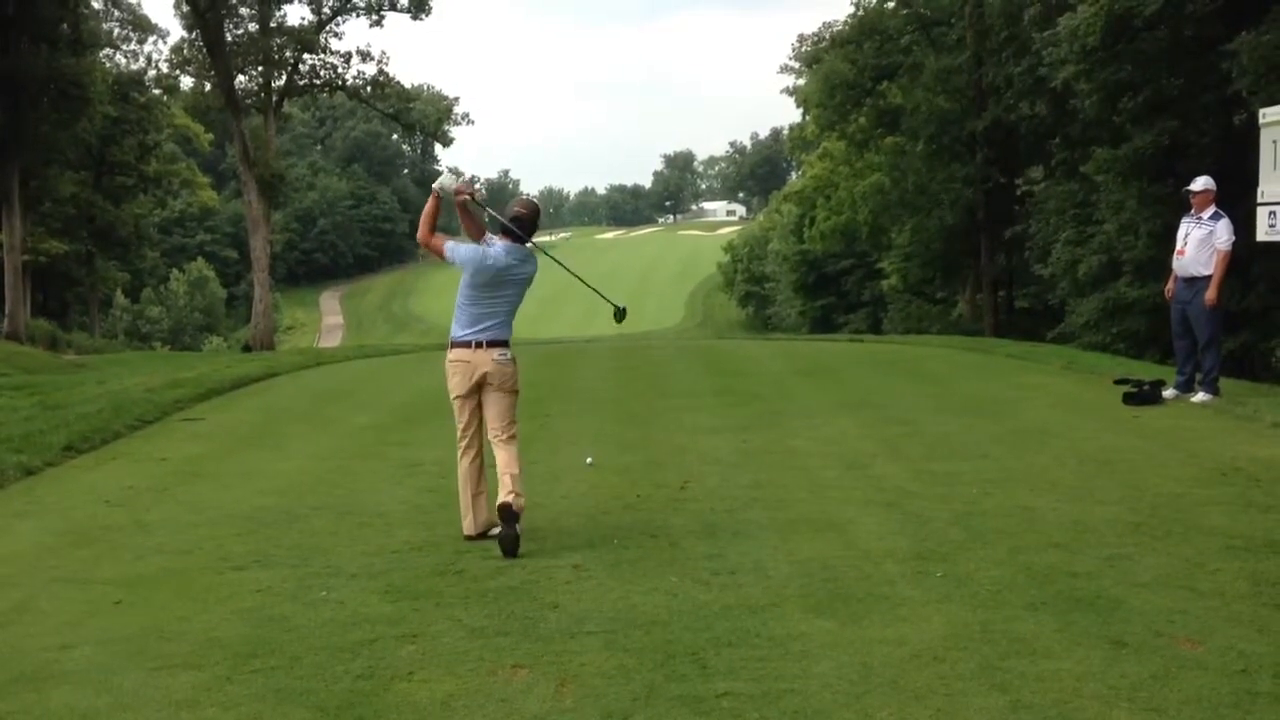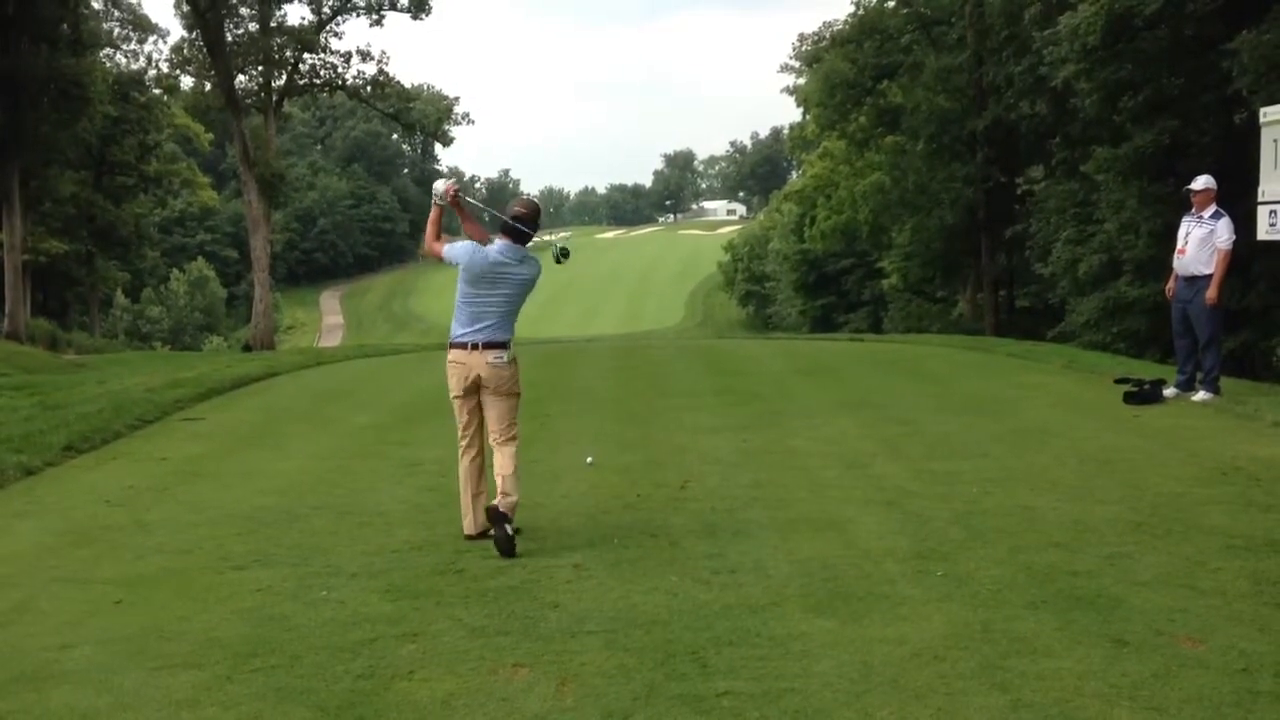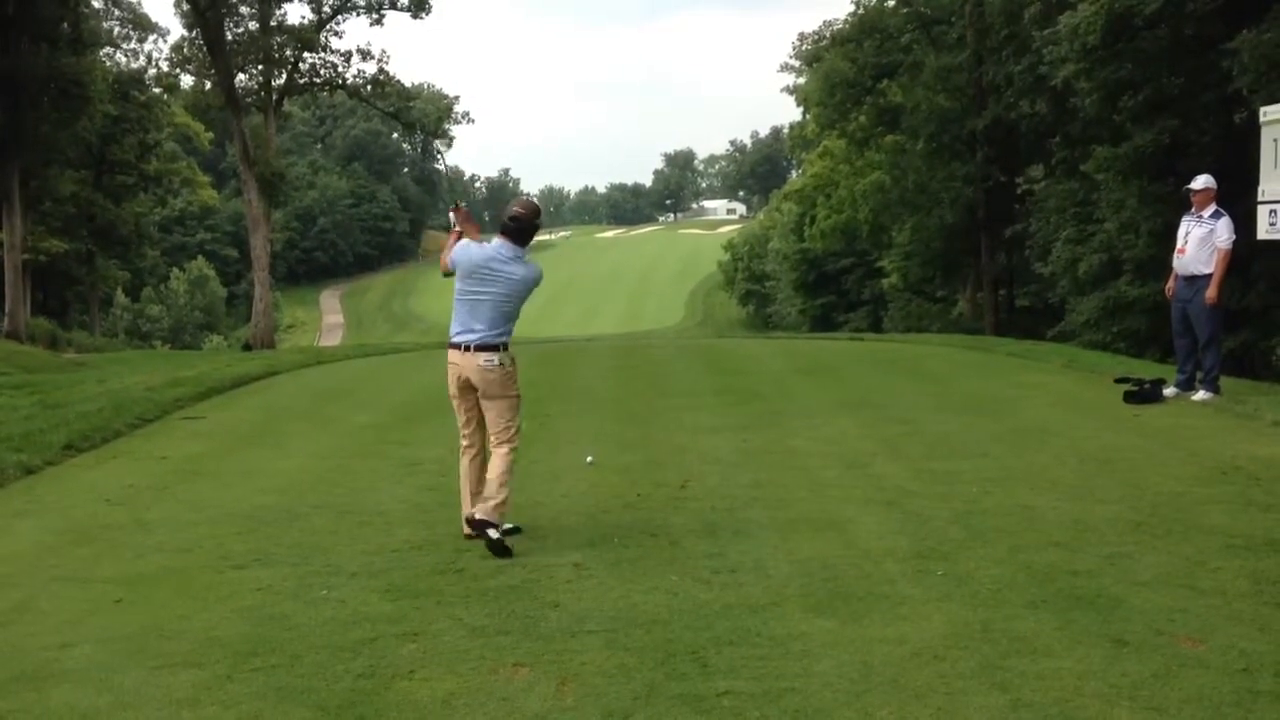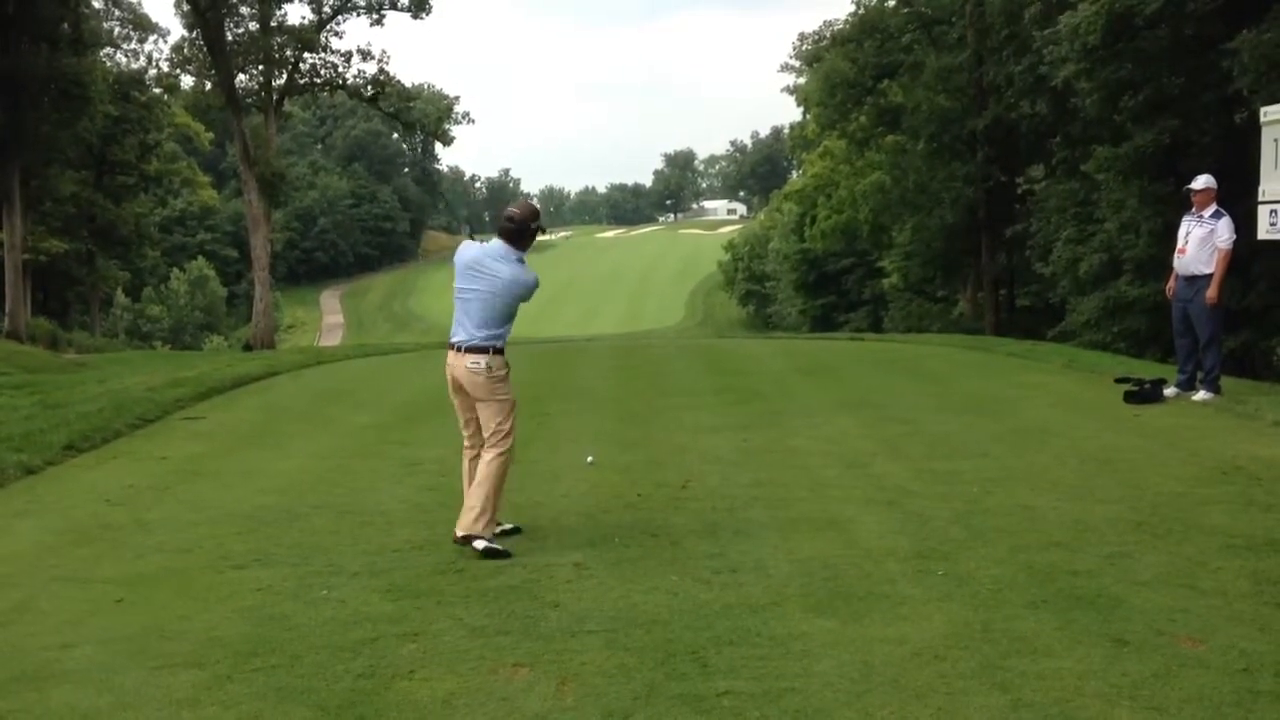
dt=0.1s
person 1, frame 1
left shoulder: (480, 259)
right shoulder: (530, 264)
left elbow: (424, 237)
right elbow: (483, 237)
left wrist: (440, 192)
right wrist: (463, 204)
left hip: (462, 357)
right hip: (500, 357)
left knee: (468, 444)
right knee: (504, 438)
left ankle: (476, 521)
right ankle: (510, 502)
person 1, frame 2
left shoulder: (474, 255)
right shoulder: (532, 269)
left elbow: (430, 246)
left wrist: (441, 202)
right wrist: (459, 206)
left hip: (459, 357)
right hip: (498, 360)
left knee: (470, 442)
right knee: (505, 440)
left ankle: (478, 516)
right ankle: (501, 506)
person 1, frame 3
left shoulder: (469, 254)
right shoulder: (532, 274)
left elbow: (445, 265)
left wrist: (459, 228)
right wrist: (468, 224)
left hip: (458, 358)
right hip: (493, 362)
left knee: (471, 443)
right knee: (503, 442)
left ankle: (477, 518)
right ankle: (486, 514)
person 1, frame 4
left shoulder: (466, 251)
right shoulder: (527, 280)
left hip: (457, 358)
right hip: (487, 364)
left knee: (475, 445)
right knee: (498, 447)
left ankle: (481, 520)
right ankle: (472, 530)
person 2, frame 1
left shoulder: (1219, 221)
right shoulder: (1186, 219)
left elbow: (1223, 255)
left wrist: (1213, 288)
right wrist: (1172, 280)
left hip: (1202, 285)
right hip: (1182, 284)
left knee: (1206, 338)
right knee: (1181, 336)
left ankle: (1209, 387)
right ankle: (1183, 383)
person 2, frame 2
left shoulder: (1220, 220)
right shoulder: (1187, 218)
left elbow: (1223, 255)
left wrist: (1214, 287)
right wrist: (1172, 279)
left hip: (1203, 284)
right hip: (1182, 283)
left knee: (1207, 337)
right knee: (1182, 335)
left ankle: (1209, 386)
right ankle: (1184, 382)
person 2, frame 3
left shoulder: (1220, 220)
right shoulder: (1186, 217)
left elbow: (1223, 254)
left wrist: (1213, 287)
right wrist: (1172, 279)
left hip: (1202, 283)
right hip: (1182, 282)
left knee: (1207, 336)
right knee: (1181, 334)
left ankle: (1209, 385)
right ankle: (1184, 381)
person 2, frame 4
left shoulder: (1220, 220)
right shoulder: (1187, 217)
left elbow: (1224, 254)
left wrist: (1214, 286)
right wrist: (1173, 278)
left hip: (1203, 283)
right hip: (1182, 282)
left knee: (1207, 337)
right knee: (1182, 335)
left ankle: (1210, 385)
right ankle: (1184, 381)
